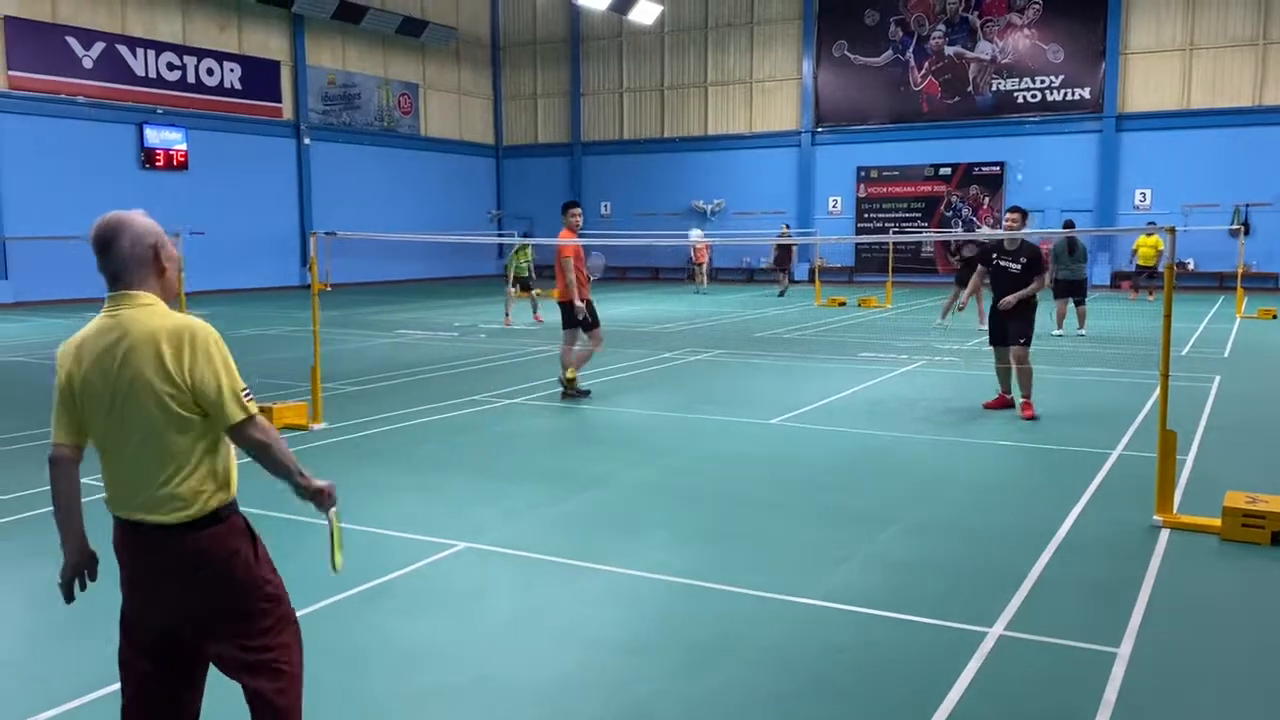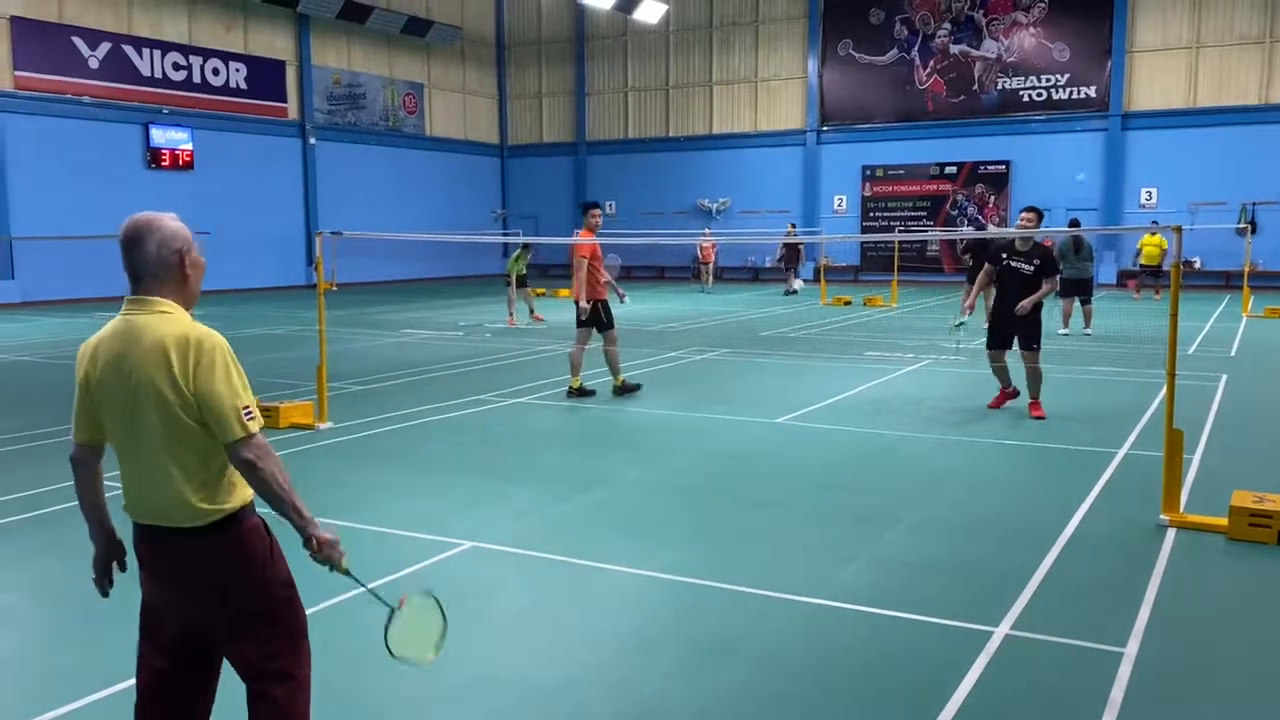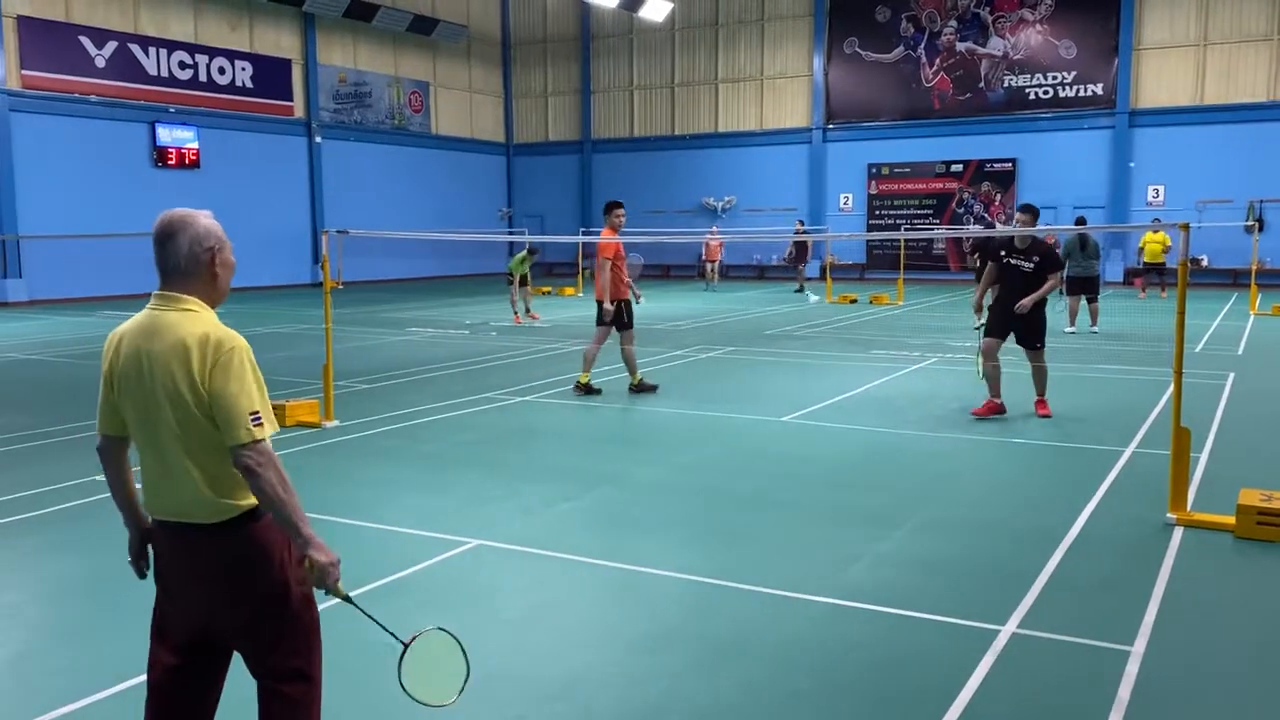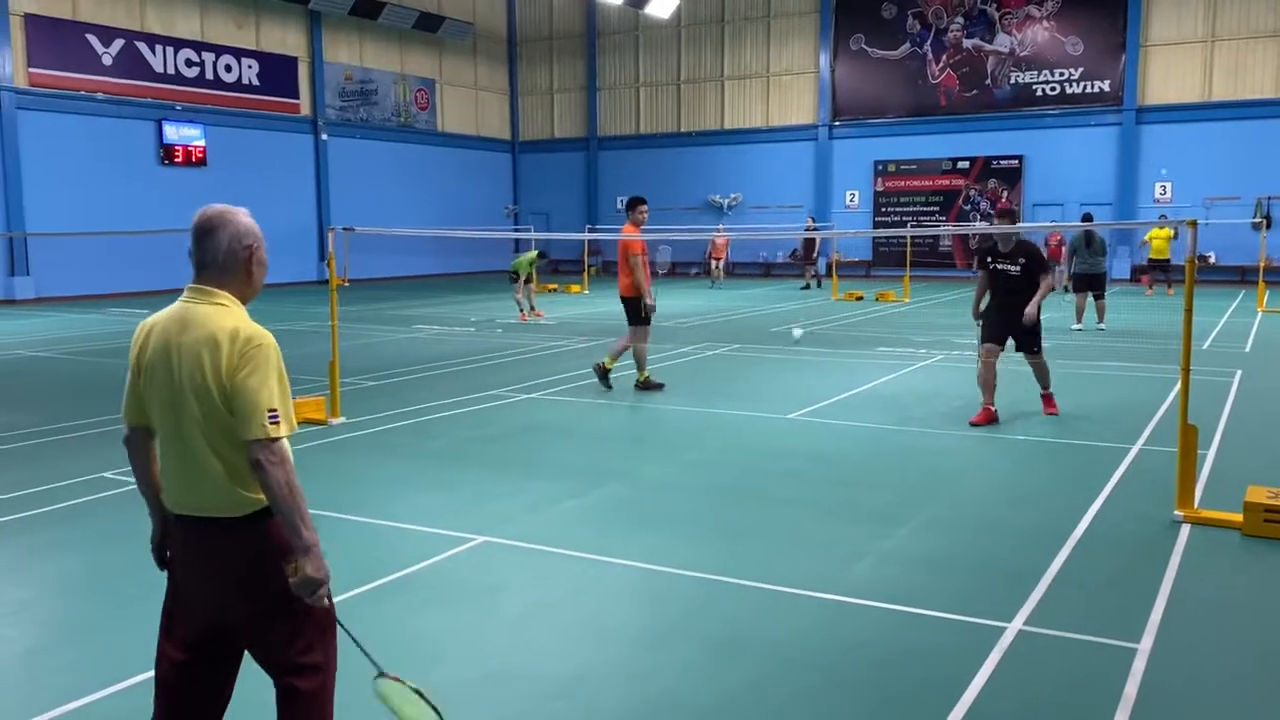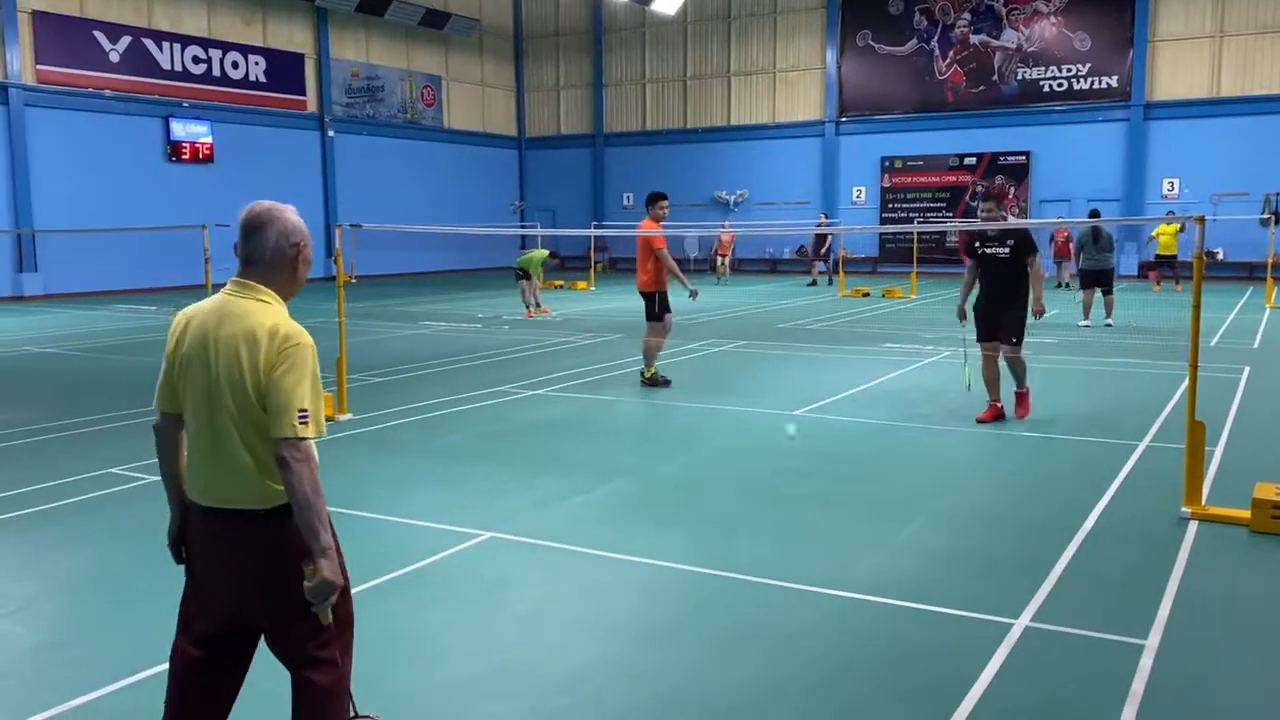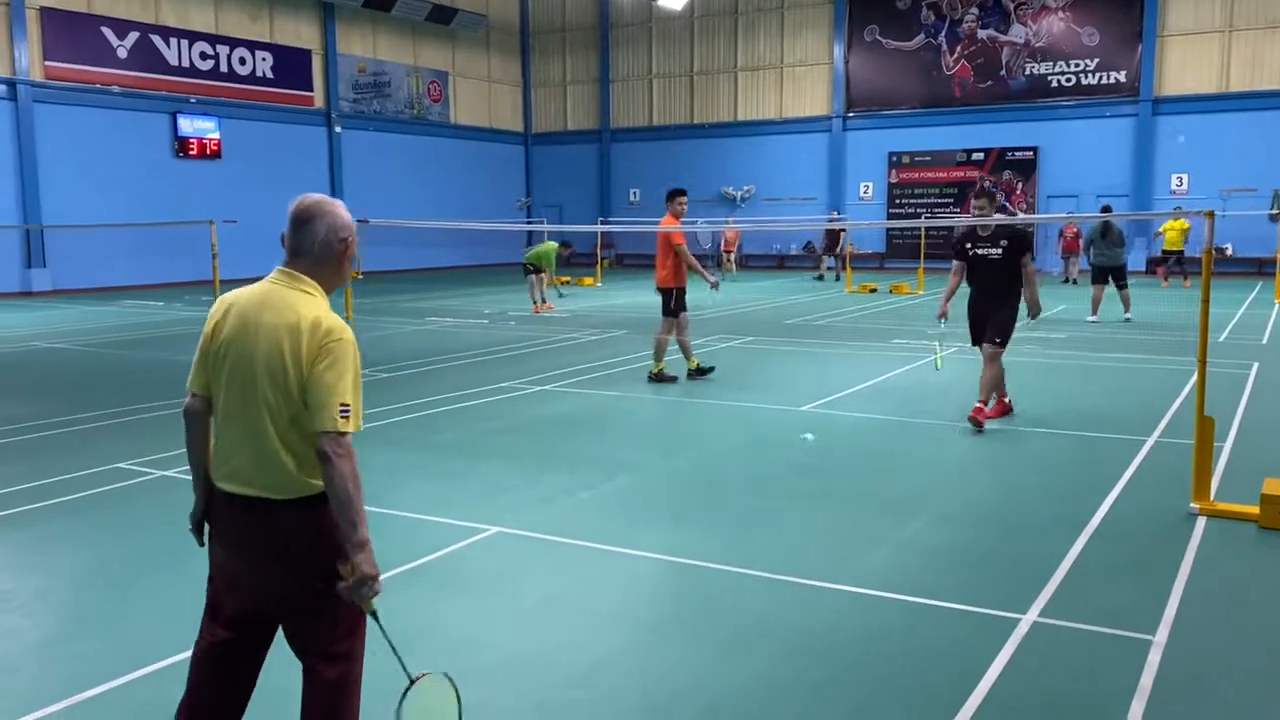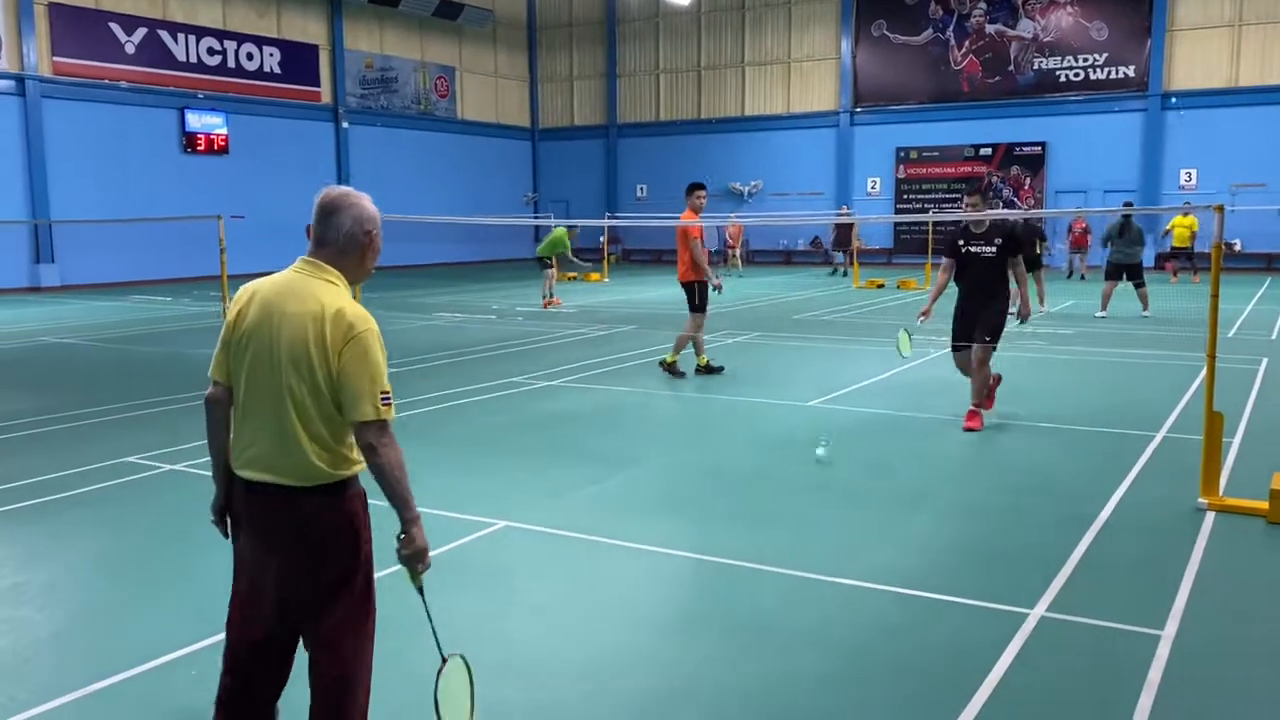
dt=0.2s
person 1, frame 1
left shoulder: (76, 351)
right shoulder: (187, 334)
left elbow: (62, 459)
right elbow: (249, 430)
left wrist: (75, 545)
right wrist: (305, 482)
left hip: (135, 539)
right hip: (205, 536)
left knee: (153, 678)
right knee: (271, 658)
person 1, frame 2
left shoulder: (95, 350)
right shoulder: (198, 343)
left elbow: (82, 457)
right elbow: (248, 452)
left wrist: (103, 538)
right wrist: (309, 527)
left hip: (154, 540)
right hip: (222, 540)
left knee: (169, 673)
right knee: (278, 664)
person 1, frame 3
left shoulder: (121, 341)
right shoulder: (218, 342)
left elbow: (110, 446)
right elbow: (253, 458)
left wrist: (136, 524)
right wrist: (308, 542)
left hip: (172, 536)
right hip: (238, 537)
left knee: (180, 667)
right knee: (290, 663)
person 1, frame 4
left shoulder: (150, 331)
right shoulder: (248, 339)
left elbow: (136, 437)
right elbow: (266, 456)
left wrist: (160, 517)
right wrist: (307, 549)
left hip: (188, 531)
right hip: (254, 532)
left knee: (188, 660)
right knee: (304, 654)
person 1, frame 5
left shoulder: (188, 321)
right shoulder: (286, 337)
left elbow: (165, 427)
right elbow: (292, 454)
left wrist: (179, 509)
right wrist: (321, 551)
left hip: (209, 523)
right hip: (276, 526)
left knee: (203, 653)
right knee: (320, 649)
person 1, frame 6
left shoulder: (227, 307)
right shoulder: (327, 331)
left elbow: (195, 411)
right elbow: (332, 449)
left wrist: (204, 493)
right wrist: (358, 546)
left hip: (232, 507)
right hip: (303, 515)
left knee: (224, 637)
right knee: (330, 647)
person 1, frame 7
left shoulder: (249, 296)
right shoulder: (349, 321)
left elbow: (216, 400)
right elbow: (374, 437)
left wrist: (223, 483)
right wrist: (411, 523)
left hip: (253, 495)
right hip: (322, 503)
left knee: (254, 625)
right knee: (339, 636)
person 2, frame 1
left shoulder: (1032, 252)
right shoulder: (992, 249)
left elbow: (1040, 282)
right elbow: (980, 275)
left wrist: (1016, 296)
right wrist: (965, 296)
left hip: (1022, 310)
right hip: (998, 309)
left knee: (1020, 355)
right knee: (1001, 355)
left ankle: (1026, 402)
right ankle: (1005, 397)
person 2, frame 2
left shoulder: (1044, 254)
right shoulder: (1001, 248)
left elbow: (1051, 284)
right elbow: (986, 274)
left wrist: (1031, 300)
right wrist: (972, 298)
left hip: (1028, 313)
right hip: (1001, 311)
left knee: (1031, 359)
right knee: (995, 355)
left ankle: (1034, 402)
right ankle: (1008, 389)
person 2, frame 3
left shoulder: (1043, 250)
right shoulder: (1000, 245)
left elbow: (1055, 280)
right elbow: (990, 271)
left wrist: (1031, 299)
right wrist: (979, 297)
left hip: (1030, 310)
right hip: (1001, 306)
left knee: (1035, 357)
right knee: (988, 349)
left ankle: (1041, 400)
right ankle: (995, 401)
person 2, frame 4
left shoulder: (1029, 251)
right shoulder: (987, 251)
left elbow: (1046, 282)
left wrist: (1033, 305)
right wrist: (976, 306)
left hip: (1024, 314)
right hip: (996, 310)
left knee: (1035, 358)
right knee: (986, 355)
left ankle: (1046, 395)
right ankle: (988, 409)
person 2, frame 5
left shoulder: (1018, 234)
right shoulder: (974, 238)
left elbow: (1034, 265)
right elbow: (971, 271)
left wrist: (1037, 298)
right wrist: (962, 301)
left hip: (1013, 304)
right hip: (985, 304)
left knee: (1010, 354)
right knee: (987, 355)
left ankle: (1021, 390)
right ankle: (994, 404)
person 2, frame 6
left shoulder: (1011, 234)
right shoulder: (964, 238)
left elbow: (1027, 266)
right elbow: (956, 274)
left wrist: (1033, 298)
right wrist: (944, 303)
left hip: (1005, 304)
right hip: (978, 304)
left knee: (991, 354)
right knee: (988, 356)
left ankle: (980, 409)
right ankle: (1002, 400)
person 2, frame 7
left shoulder: (1005, 232)
right shoulder: (956, 236)
left elbow: (1018, 267)
right elbow: (945, 272)
left wrist: (1024, 301)
right wrist: (930, 303)
left hip: (994, 306)
right hip: (965, 305)
left knee: (979, 357)
right knee: (961, 360)
left ankle: (976, 410)
right ankle: (990, 380)
person 3, frame 1
left shoulder: (571, 239)
right shoulder: (568, 239)
right elbow: (569, 272)
left wrist: (584, 294)
right wrist: (577, 299)
left hip: (568, 298)
right hip: (575, 298)
left knee: (569, 341)
right knee: (596, 337)
left ankle: (569, 386)
right ankle: (570, 376)
person 3, frame 2
left shoulder: (590, 239)
right shoulder: (585, 239)
right elbow: (580, 270)
left wrist: (616, 288)
right wrist: (583, 299)
left hip: (590, 298)
right hip: (594, 298)
left knee: (581, 341)
right knee: (611, 339)
left ankle: (575, 385)
right ankle: (619, 383)
person 3, frame 3
left shoulder: (610, 237)
right shoulder: (609, 239)
right elbow: (605, 272)
left wrist: (633, 289)
right wrist: (608, 301)
left hip: (606, 297)
right hip: (615, 298)
left knee: (599, 339)
right knee: (627, 339)
left ankle: (583, 381)
right ankle: (636, 382)
person 3, frame 4
left shoulder: (629, 233)
right shoulder: (634, 236)
right elbow: (637, 269)
right wrist: (648, 296)
left hip: (630, 291)
right hip: (636, 292)
left knee: (634, 334)
right knee: (642, 335)
left ankle: (605, 365)
right ankle: (642, 378)
person 3, frame 5
left shoulder: (646, 227)
right shoulder: (653, 230)
right elbow: (667, 261)
right wrist: (687, 284)
left hip: (654, 285)
right hip: (653, 287)
left knee: (666, 325)
right knee: (654, 331)
left ankle: (649, 368)
right ankle: (648, 375)
person 3, frame 6
left shoulder: (668, 223)
right shoulder: (673, 226)
right elbow: (686, 256)
left wrist: (660, 281)
right wrist: (708, 277)
left hip: (672, 282)
right hip: (673, 283)
left knee: (682, 324)
right knee: (667, 327)
left ankle: (693, 366)
right ankle: (656, 371)
person 3, frame 7
left shoulder: (692, 219)
right shoulder: (691, 220)
right elbow: (697, 252)
right wrist: (711, 277)
left hip: (694, 277)
right hip: (694, 278)
left knee: (698, 321)
right knee: (696, 322)
left ankle: (702, 362)
right ankle: (670, 360)
